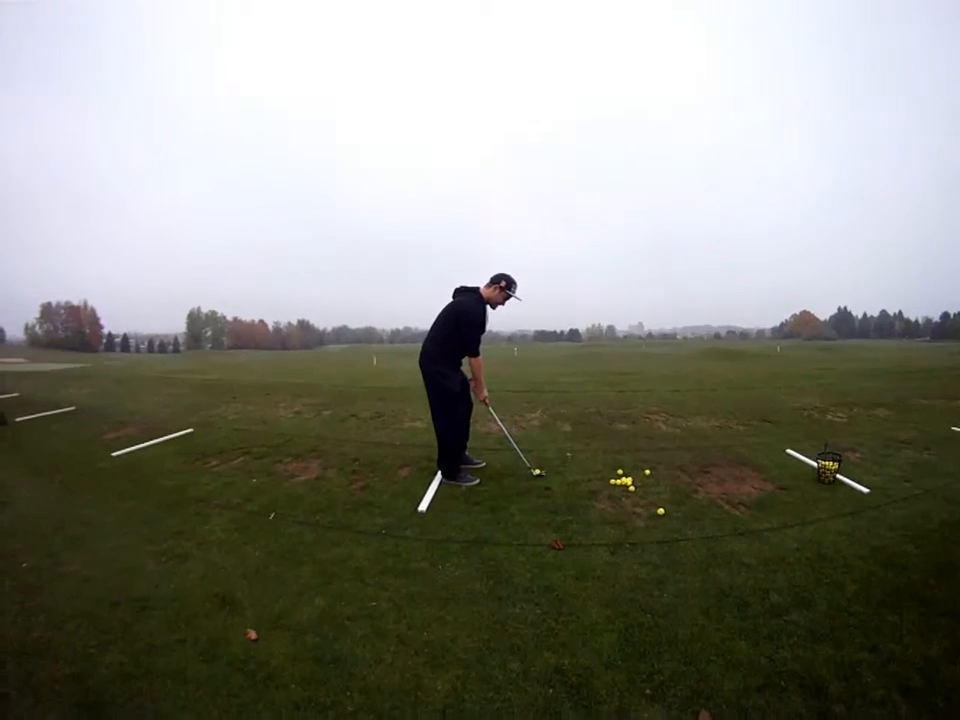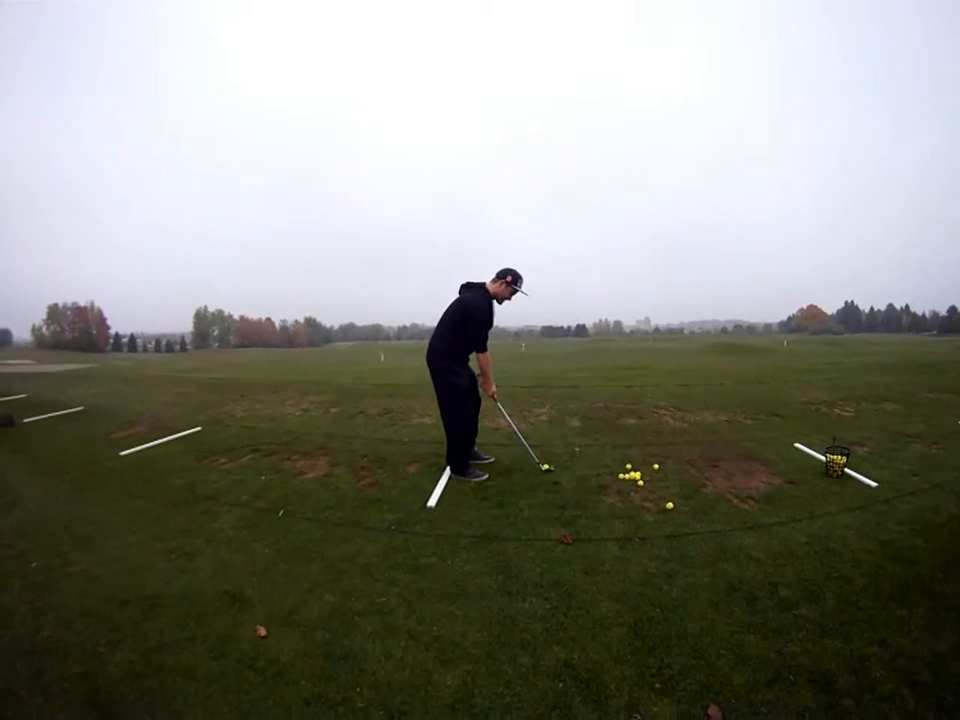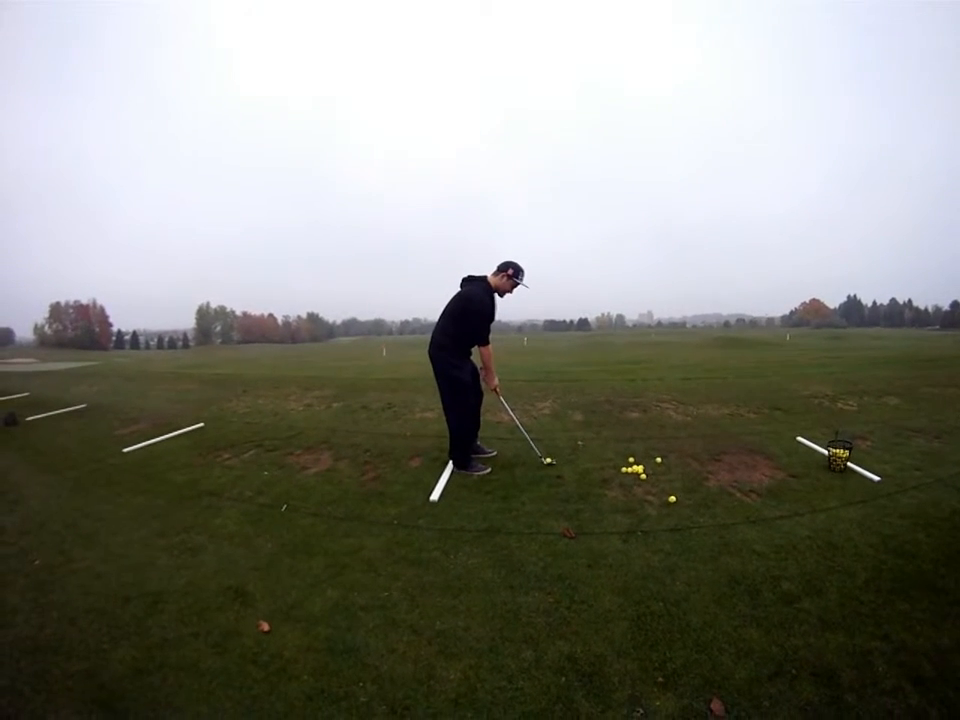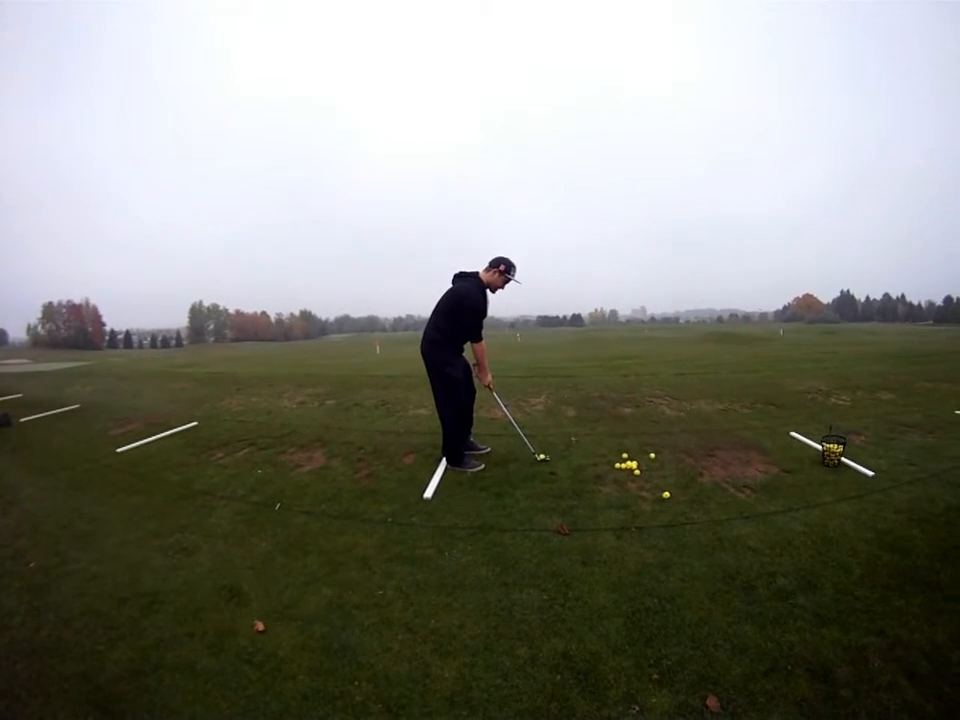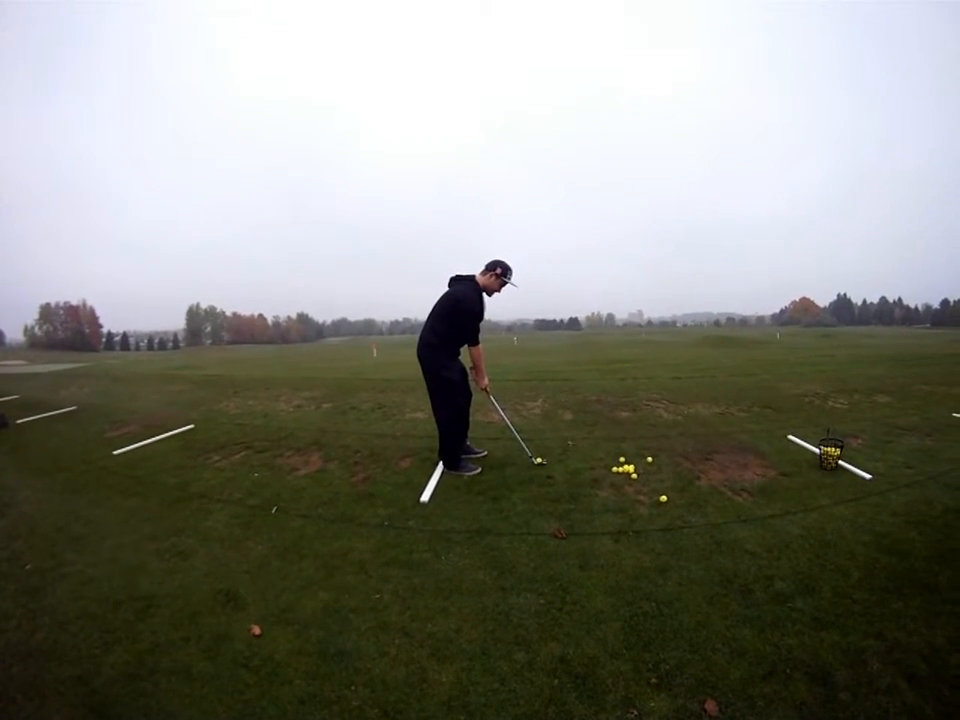
dt=0.3s
person 1, frame 1
left shoulder: (472, 302)
right shoulder: (471, 307)
left elbow: (469, 347)
right elbow: (473, 351)
left wrist: (475, 379)
right wrist: (480, 386)
left hip: (446, 362)
right hip: (436, 363)
left knee: (463, 407)
right knee: (450, 415)
left ankle: (459, 454)
right ankle: (450, 470)
person 1, frame 2
left shoulder: (479, 298)
right shoulder: (477, 303)
left elbow: (477, 343)
right elbow: (480, 347)
left wrist: (483, 374)
right wrist: (489, 382)
left hip: (453, 358)
right hip: (444, 360)
left knee: (472, 402)
right knee: (458, 410)
left ankle: (468, 450)
right ankle: (459, 466)
person 1, frame 3
left shoulder: (480, 291)
right shoulder: (479, 296)
left elbow: (479, 336)
right elbow: (483, 340)
left wrist: (485, 367)
right wrist: (491, 375)
left hip: (456, 352)
right hip: (446, 354)
left knee: (474, 397)
right knee: (461, 404)
left ankle: (470, 444)
right ankle: (461, 460)
person 1, frame 4
left shoulder: (472, 288)
right shoulder: (471, 293)
left elbow: (472, 333)
right elbow: (476, 337)
left wrist: (479, 364)
right wrist: (485, 371)
left hip: (448, 348)
right hip: (438, 350)
left knee: (467, 393)
right knee: (453, 401)
left ankle: (463, 440)
right ankle: (454, 457)
person 1, frame 5
left shoulder: (469, 291)
right shoulder: (468, 296)
left elbow: (470, 337)
right elbow: (473, 340)
left wrist: (476, 367)
right wrist: (481, 375)
left hip: (445, 351)
right hip: (435, 353)
left knee: (463, 397)
right knee: (450, 404)
left ankle: (460, 444)
right ankle: (451, 460)
